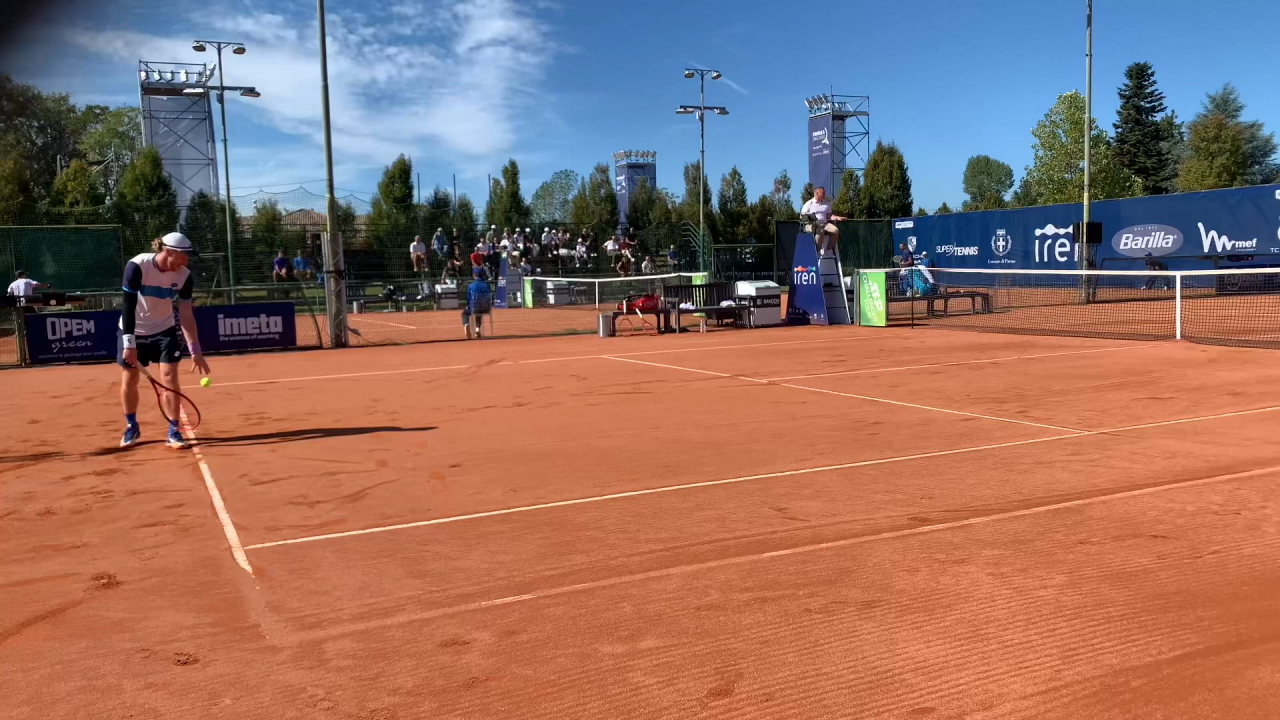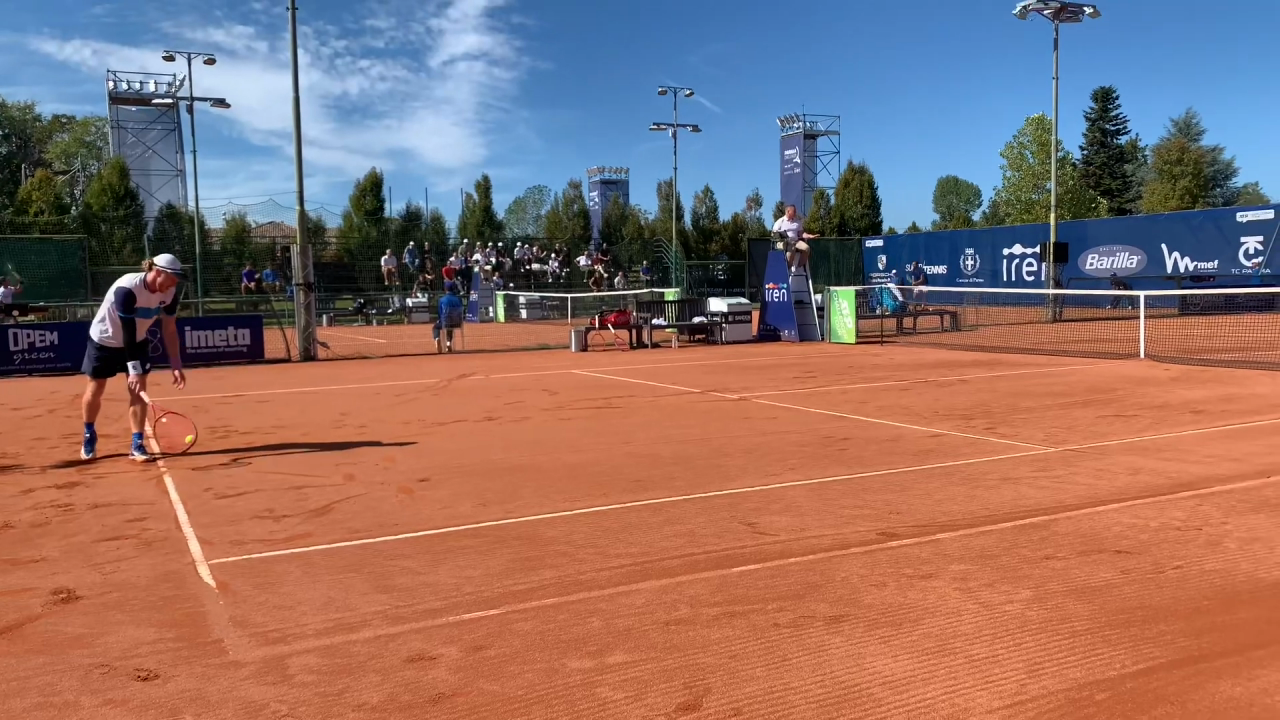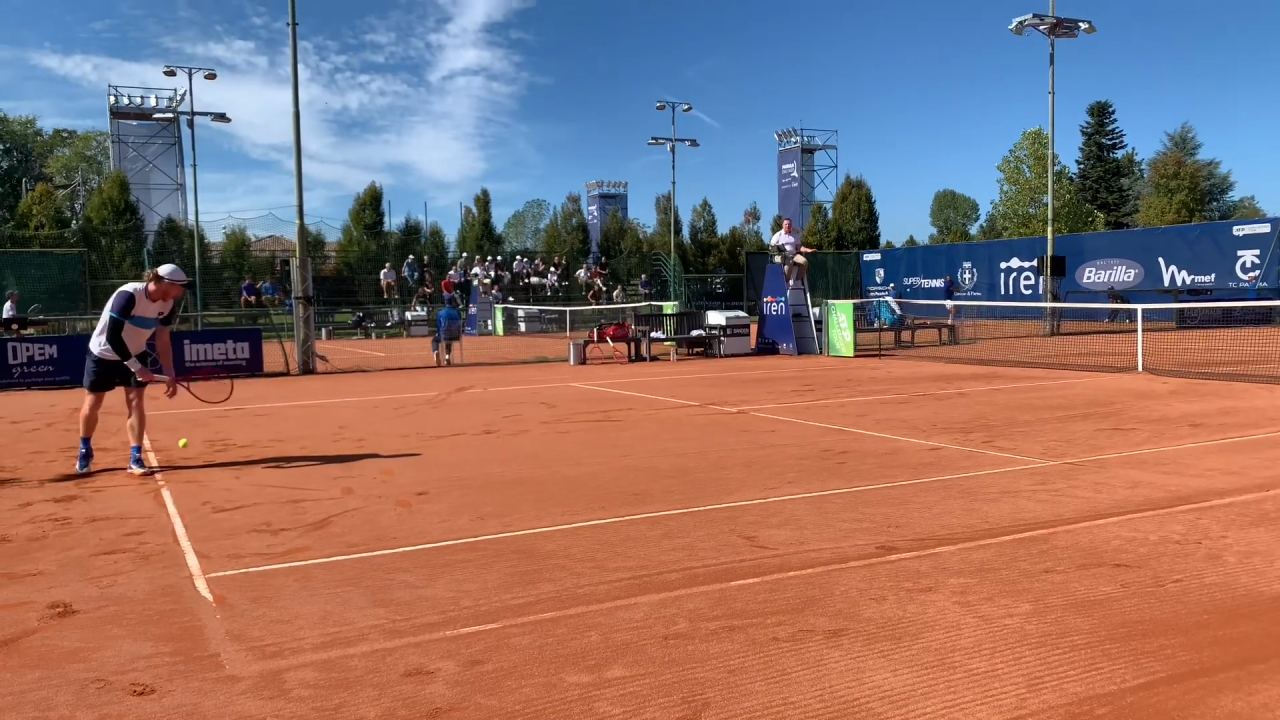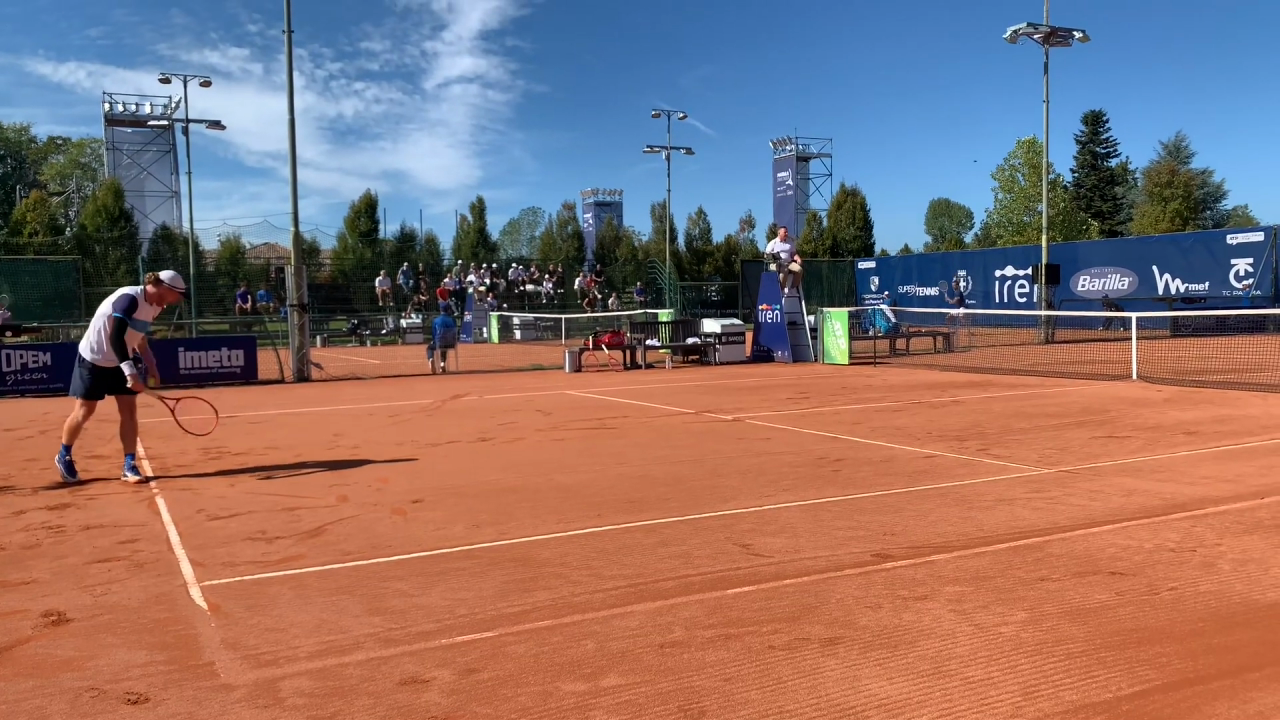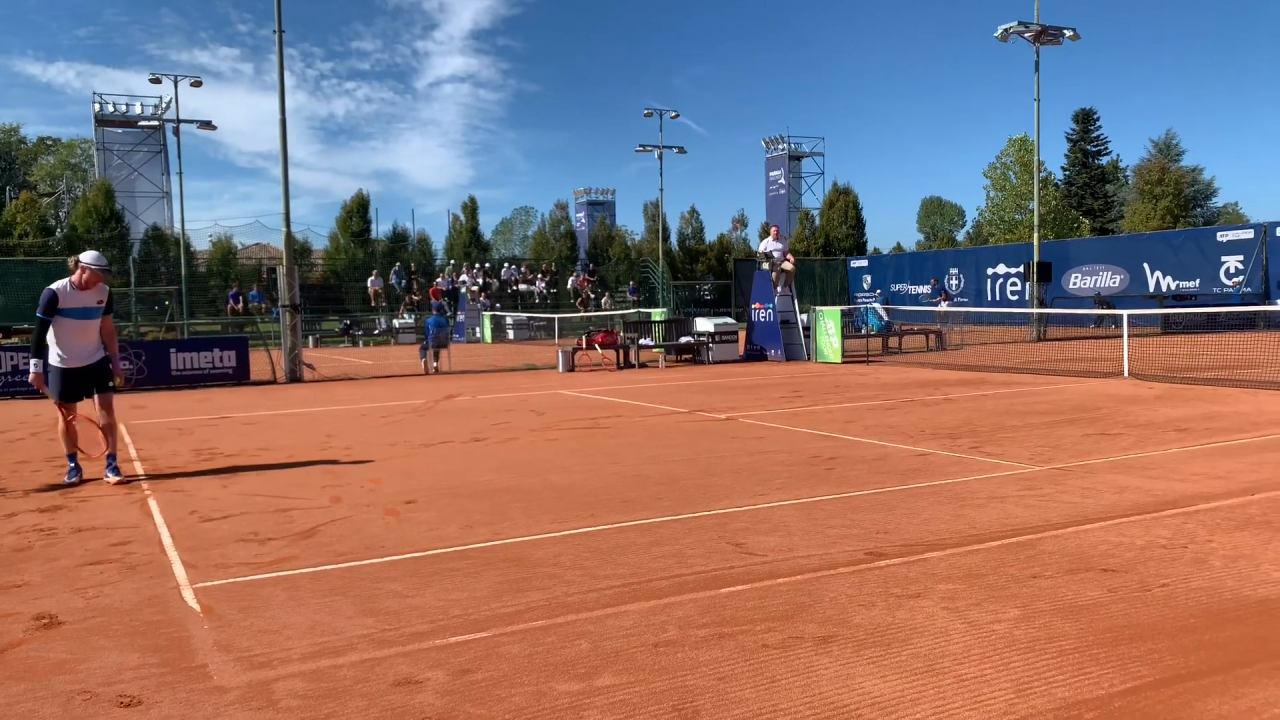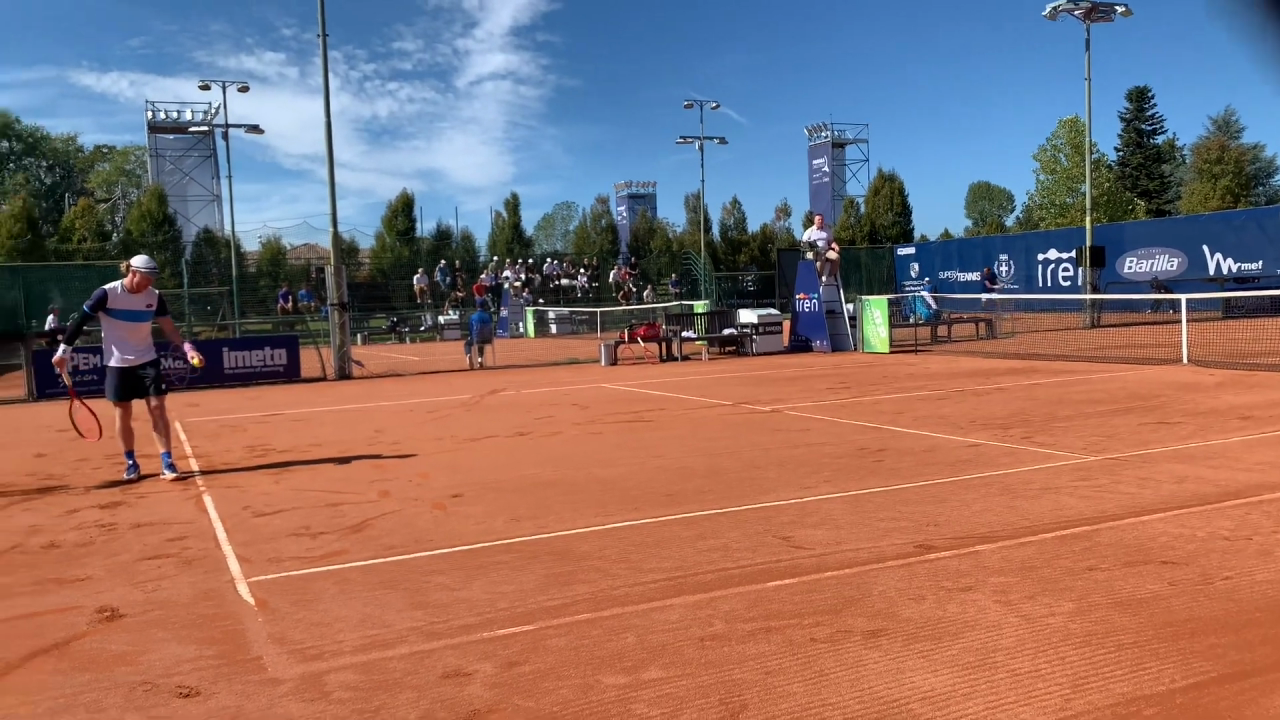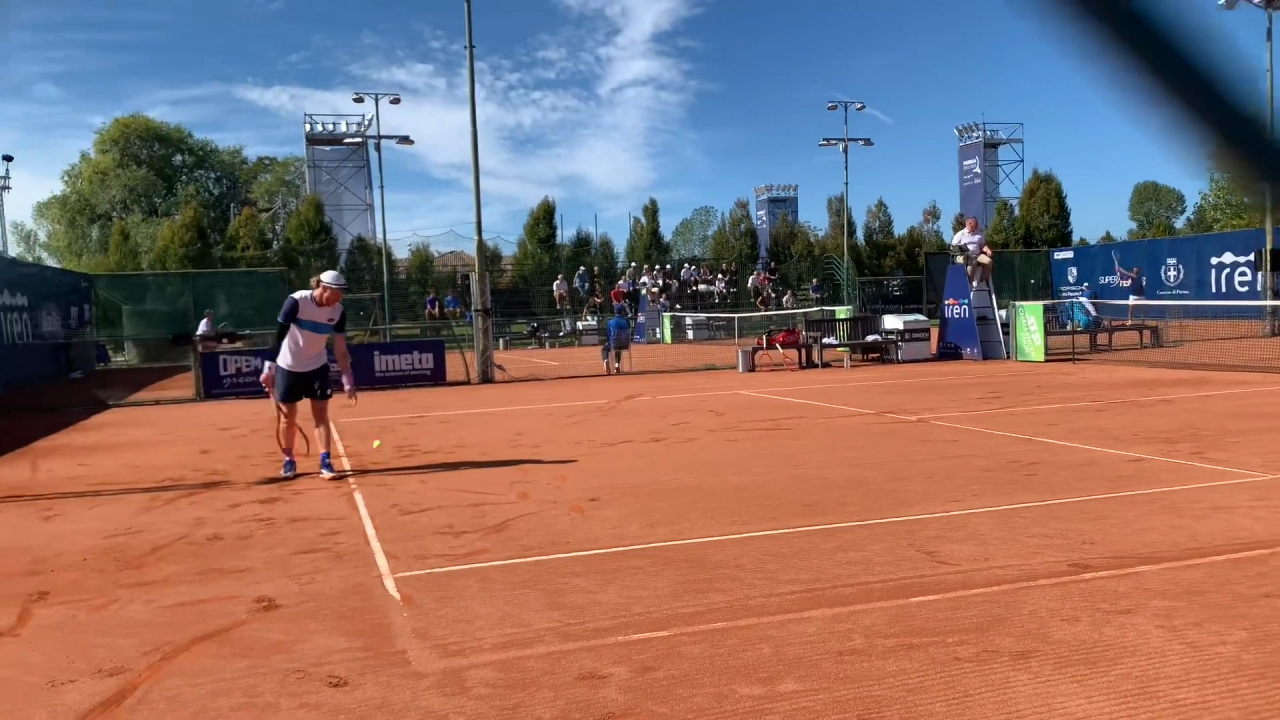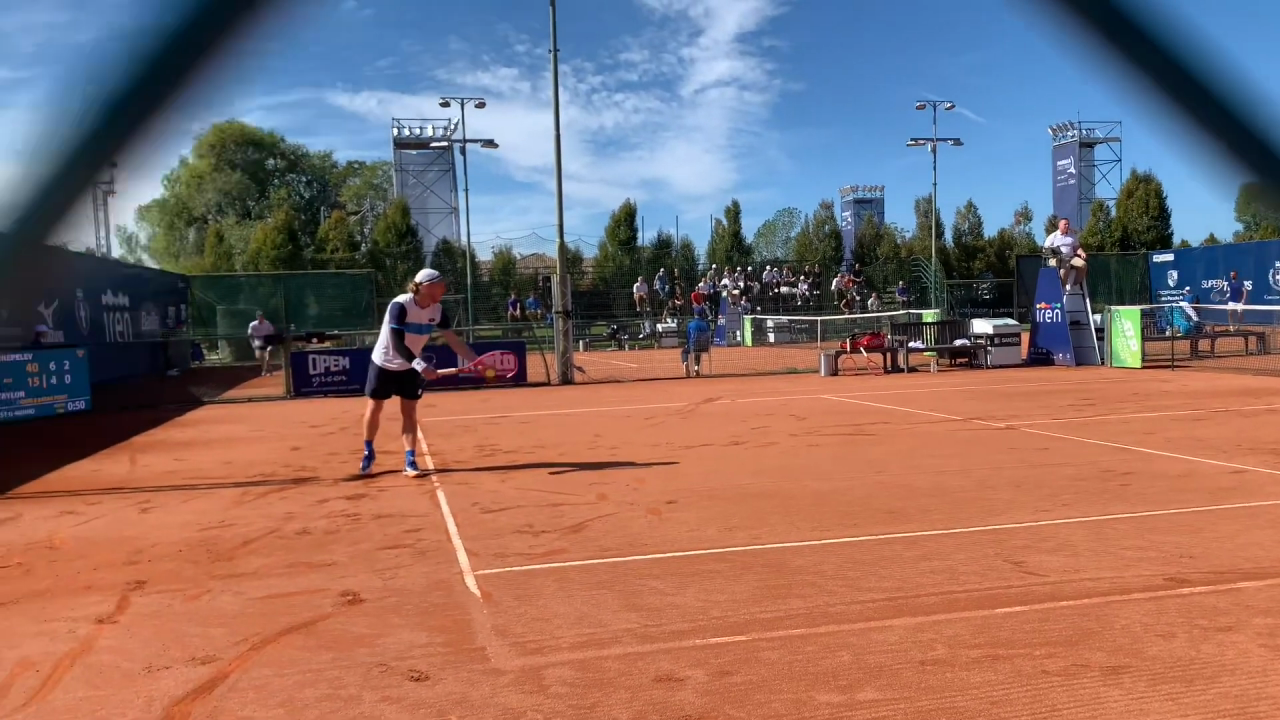
dt=0.7s
person 1, frame 1
left shoulder: (184, 276)
right shoulder: (137, 266)
left elbow: (186, 315)
right elbow: (129, 307)
left wrist: (195, 351)
right wrist: (129, 342)
left hip: (164, 329)
right hip: (133, 331)
left knee: (170, 376)
right knee: (129, 381)
left ankle: (173, 431)
right ankle: (132, 427)
person 1, frame 2
left shoulder: (170, 293)
right shoulder: (127, 289)
left elbow: (169, 331)
right elbow: (128, 333)
left wrist: (176, 365)
right wrist: (134, 370)
left hip: (137, 342)
right hip: (103, 340)
left knee: (138, 390)
right knee: (94, 391)
left ankle: (137, 444)
right ankle: (89, 436)
person 1, frame 3
left shoulder: (168, 305)
right shoulder: (129, 296)
left elbow: (163, 341)
right elbow: (112, 336)
left wrist: (170, 375)
right wrist: (137, 367)
left hip: (135, 354)
right hip: (102, 353)
left knee: (136, 403)
right knee: (92, 404)
left ankle: (135, 458)
right ankle: (85, 451)
person 1, frame 4
left shoulder: (154, 306)
right shoulder: (129, 298)
right elbow: (115, 338)
left wrist: (150, 363)
right wrist: (131, 372)
left hip: (120, 362)
right hip: (92, 360)
left knee: (129, 410)
right knee: (83, 412)
left ankle: (130, 466)
right ankle: (64, 456)
person 1, frame 5
left shoulder: (104, 293)
right shoulder: (54, 293)
left elbow: (108, 329)
right elbow: (40, 331)
left wrist: (116, 361)
right wrist: (36, 368)
left hip: (96, 361)
right hip: (63, 365)
left knee: (106, 411)
right knee: (66, 417)
left ankle: (111, 466)
right ankle: (73, 466)
person 1, frame 6
left shoulder: (154, 296)
right shoulder: (107, 294)
left elbow: (170, 329)
right elbow: (80, 321)
left wrist: (188, 348)
right wrist: (63, 351)
left hip: (147, 361)
right hip: (117, 364)
left knee: (158, 410)
right knee: (123, 414)
left ankle: (167, 463)
right ankle: (131, 463)
person 1, frame 7
left shoulder: (338, 311)
right shoulder: (296, 302)
left elbow: (340, 348)
right elbow: (279, 336)
left wrist: (348, 381)
right wrist: (269, 368)
left hip: (318, 367)
right hip: (289, 367)
left knee: (321, 414)
right knee: (288, 414)
left ankle: (326, 462)
right ankle: (288, 460)
person 1, frame 8
left shoulder: (437, 311)
right shoulder: (400, 305)
left elbow: (454, 341)
right elbow: (398, 344)
left wrist: (477, 362)
right wrist: (421, 365)
left hip: (409, 367)
right hip: (383, 364)
left knee: (409, 412)
right knee: (374, 409)
left ankle: (410, 461)
right ankle: (368, 452)
